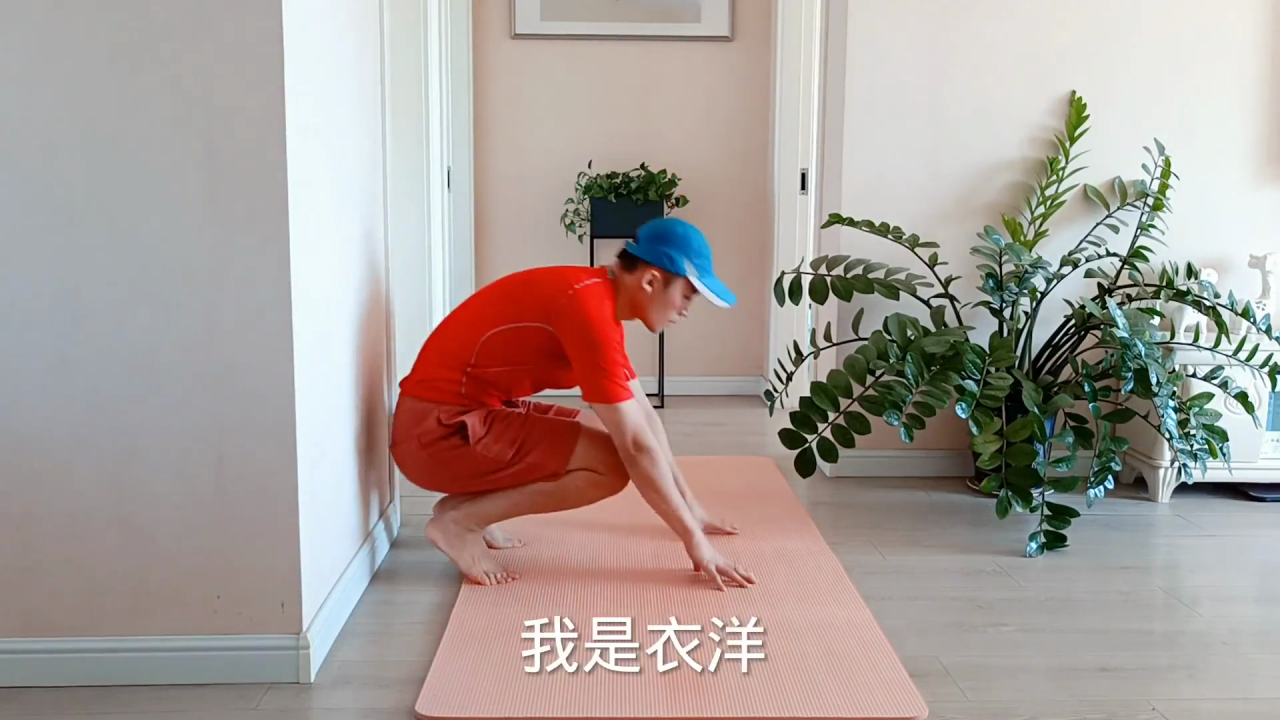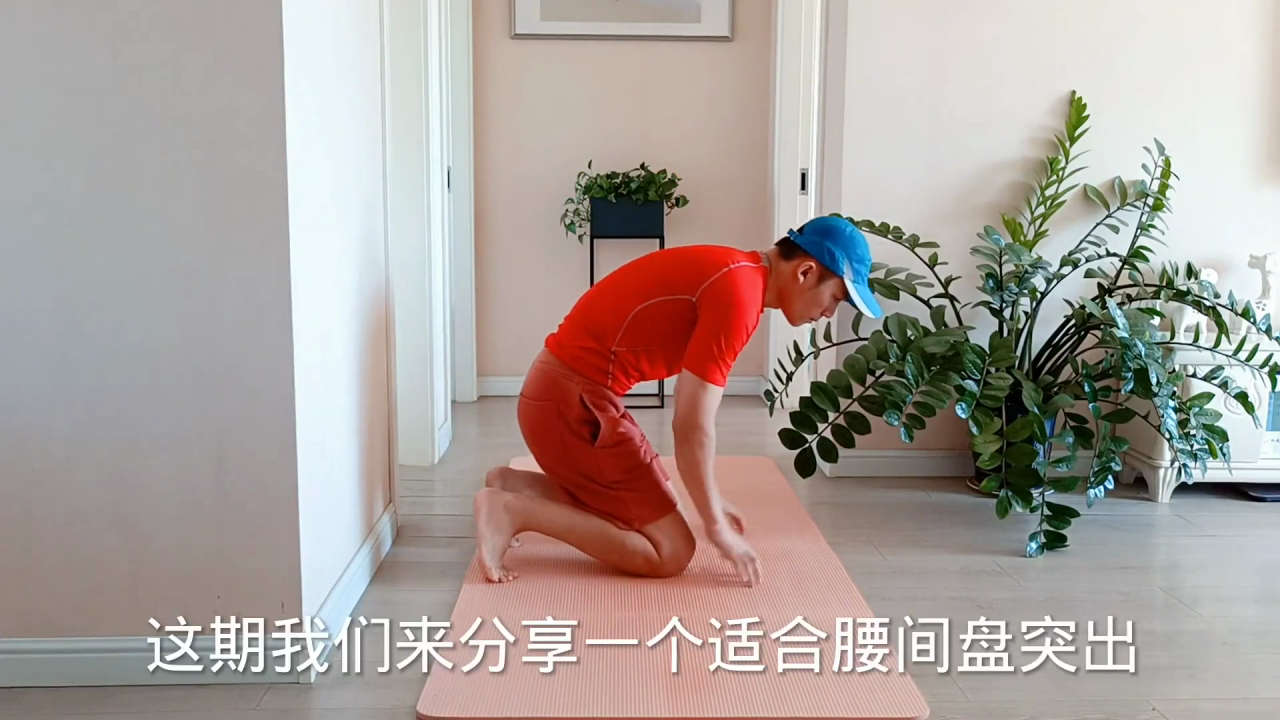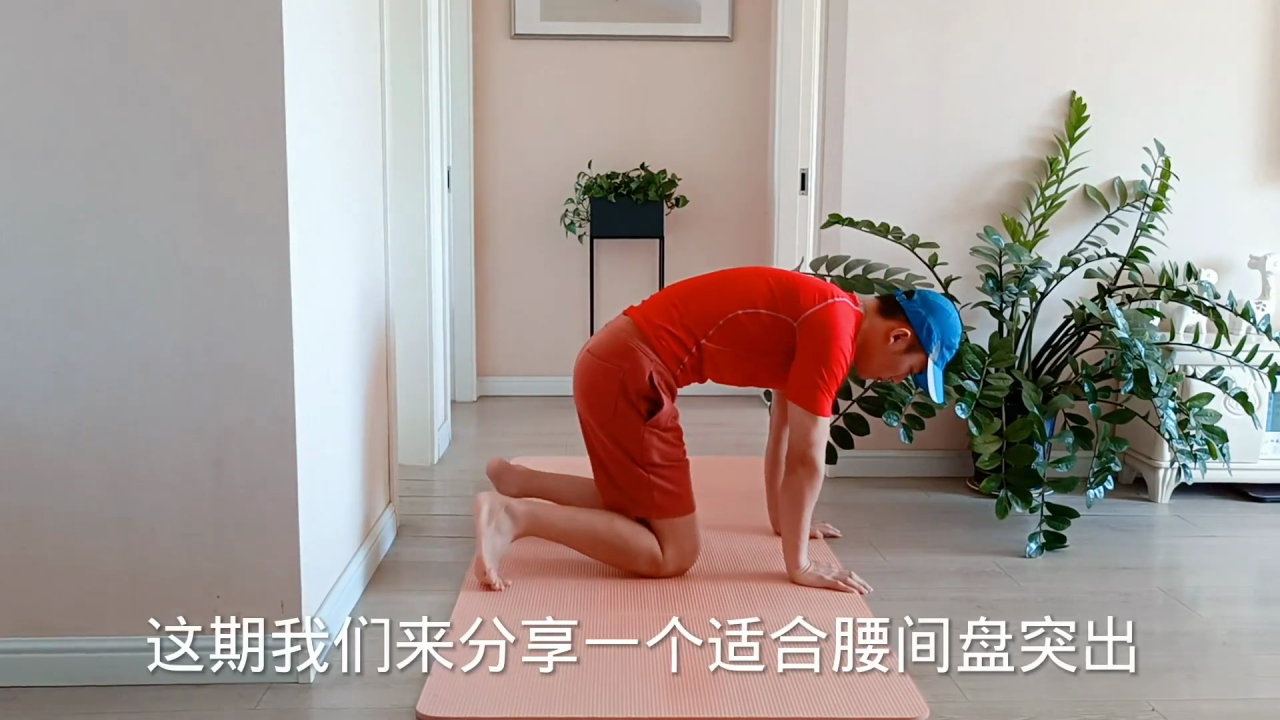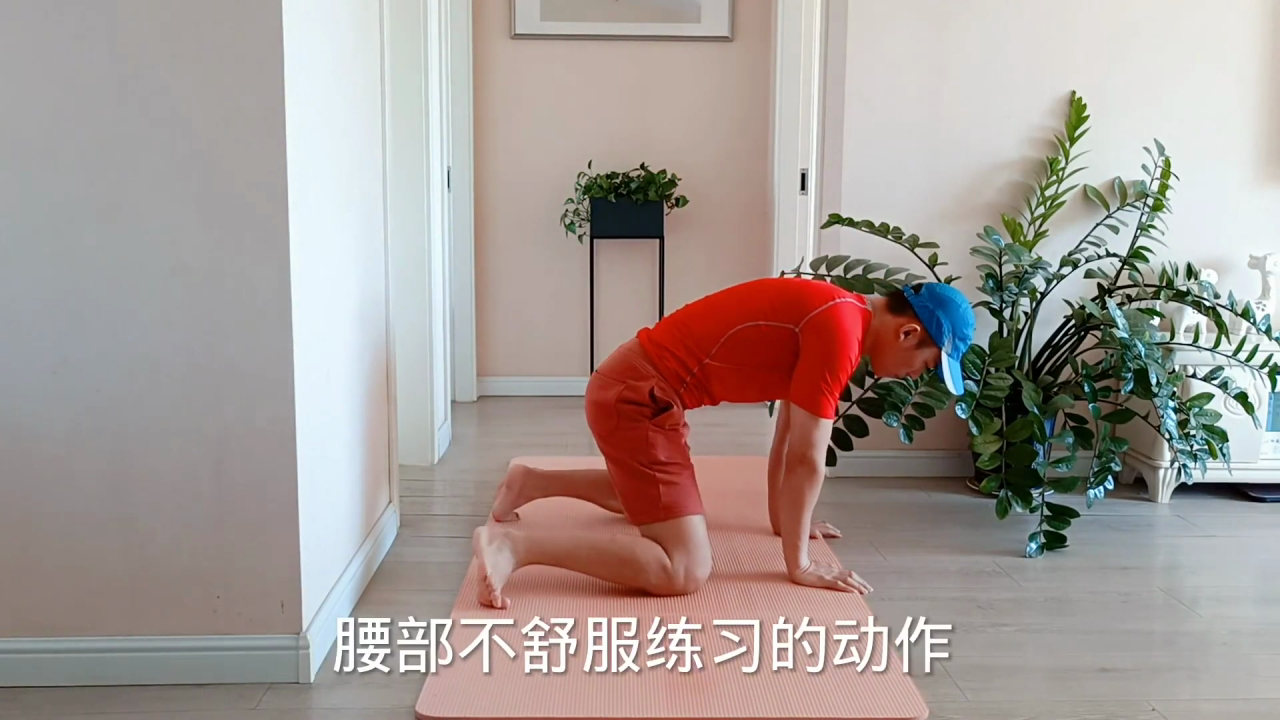
dt=1s
person 1, frame 1
left shoulder: (597, 298)
right shoulder: (590, 310)
left elbow: (643, 417)
right elbow: (636, 444)
left wrist: (689, 505)
right wrist: (693, 538)
left hip: (457, 414)
right hip: (436, 432)
left knee: (609, 437)
right knee: (611, 464)
left ankle: (473, 503)
right ankle: (461, 521)
person 1, frame 2
left shoulder: (737, 275)
right shoulder: (737, 293)
left elbow: (693, 415)
right elbow: (692, 426)
left wrist: (711, 507)
right wrist: (714, 524)
left hip: (565, 387)
right hip: (572, 399)
left knee: (649, 507)
right knee: (671, 553)
left ankle: (516, 485)
right ankle: (513, 509)
person 1, frame 3
left shoulder: (818, 313)
right shoulder: (834, 329)
left elbow: (783, 432)
right elbow: (806, 458)
left wrist: (784, 520)
right wrist: (798, 564)
left hip: (612, 360)
right hip: (630, 373)
left knee: (635, 508)
right knee: (673, 555)
left ankle: (515, 481)
right ankle: (512, 515)
person 1, frame 4
left shoulder: (834, 314)
right shoulder: (840, 330)
left elbow: (787, 434)
right elbow: (805, 458)
left wrist: (784, 521)
right wrist: (798, 563)
left hip: (633, 384)
right hip: (636, 397)
left knee: (657, 496)
right knee: (684, 571)
left ankle: (535, 481)
right ankle: (511, 544)
